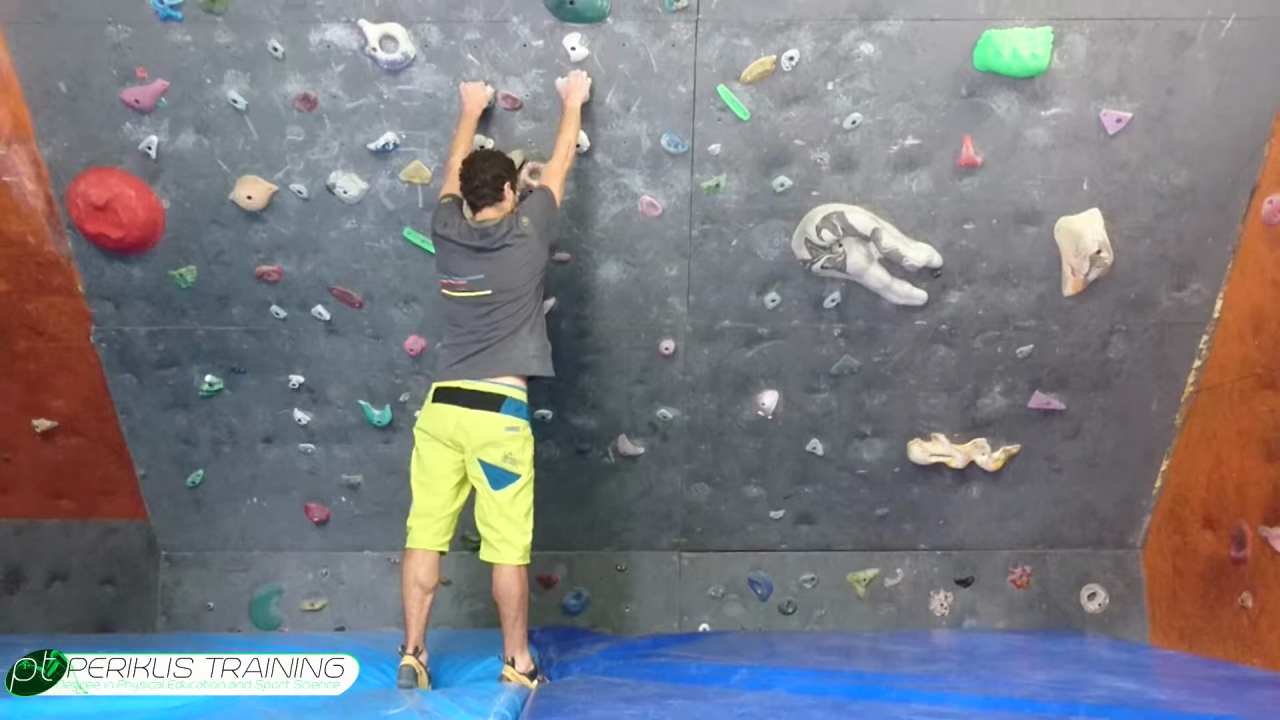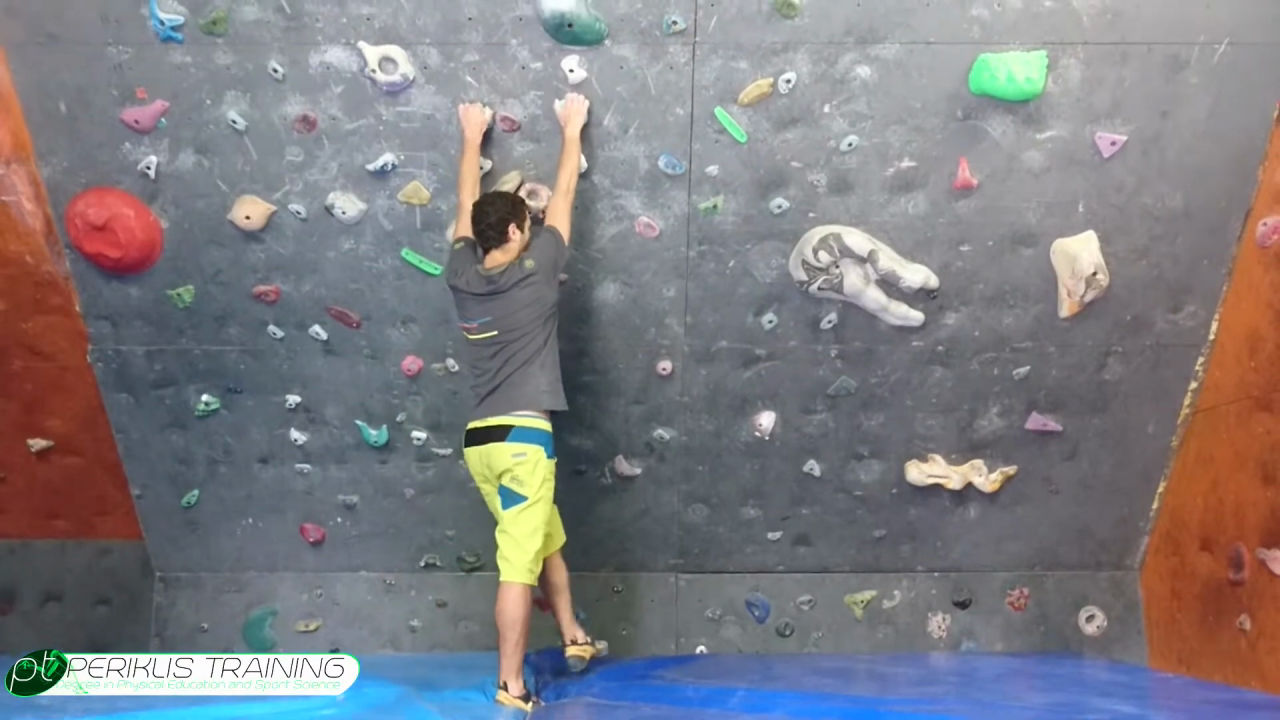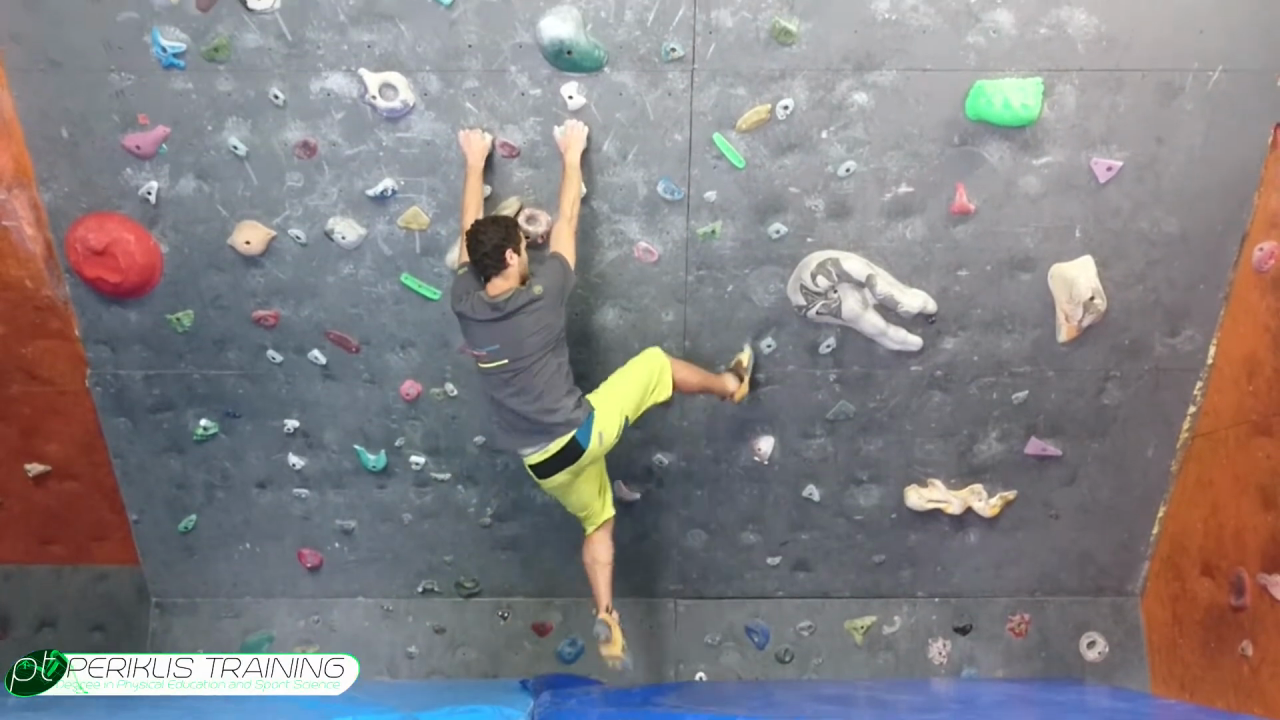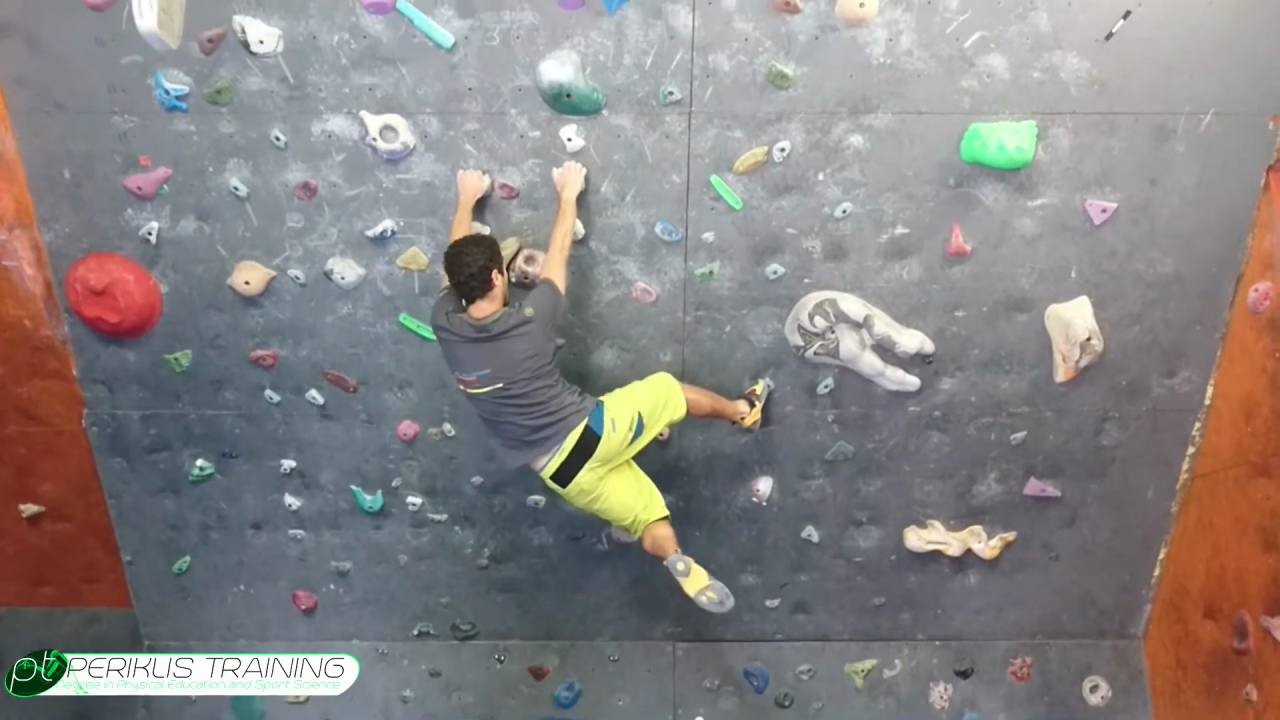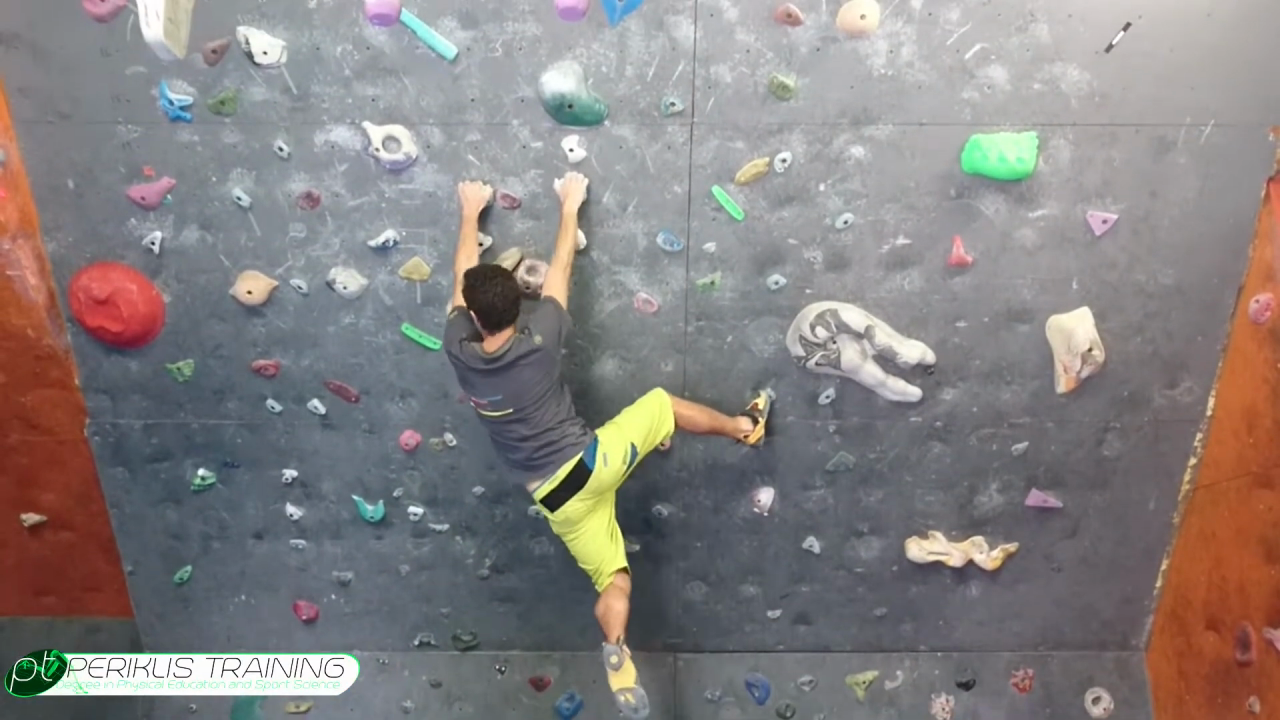
dt=1s
person 1, frame 1
left shoulder: (446, 232)
right shoulder: (526, 232)
left elbow: (454, 172)
right elbow: (559, 166)
left wrist: (470, 111)
right wrist: (573, 103)
left hip: (441, 406)
right hip: (498, 408)
left knee: (425, 535)
right knee: (508, 544)
left ankle: (411, 655)
right ankle: (517, 661)
person 1, frame 2
left shoulder: (461, 276)
right shoulder: (535, 272)
left elbow: (467, 207)
right elbow: (563, 199)
left wrist: (472, 137)
right wrist: (571, 130)
left hip: (478, 439)
right hip: (522, 437)
left knee: (548, 542)
right knee: (519, 565)
left ankle: (574, 640)
right ankle: (510, 688)
person 1, frame 3
left shoulder: (464, 303)
right shoulder: (541, 298)
left elbow: (471, 233)
right elbow: (566, 225)
left wrist: (475, 163)
right wrist: (572, 156)
left hip: (540, 461)
right hip: (581, 432)
left knee: (597, 522)
right knee: (656, 364)
left ankle: (608, 616)
right ankle: (729, 384)
person 1, frame 4
left shoulder: (446, 326)
right shoulder: (530, 319)
left elbow: (456, 263)
right elbow: (558, 252)
left wrist: (467, 200)
right wrist: (569, 193)
left hip: (563, 473)
right hip: (593, 431)
left knee: (651, 519)
right knee: (668, 389)
left ankle: (678, 561)
right ankle: (742, 409)
person 1, frame 5
left shoulder: (459, 351)
right shoulder: (538, 343)
left elbow: (463, 275)
right elbow: (561, 268)
left wrist: (470, 212)
right wrist: (570, 206)
left hip: (556, 496)
right hip: (594, 461)
left knee: (612, 580)
right knee: (664, 404)
left ankle: (617, 656)
right ankle: (744, 426)
